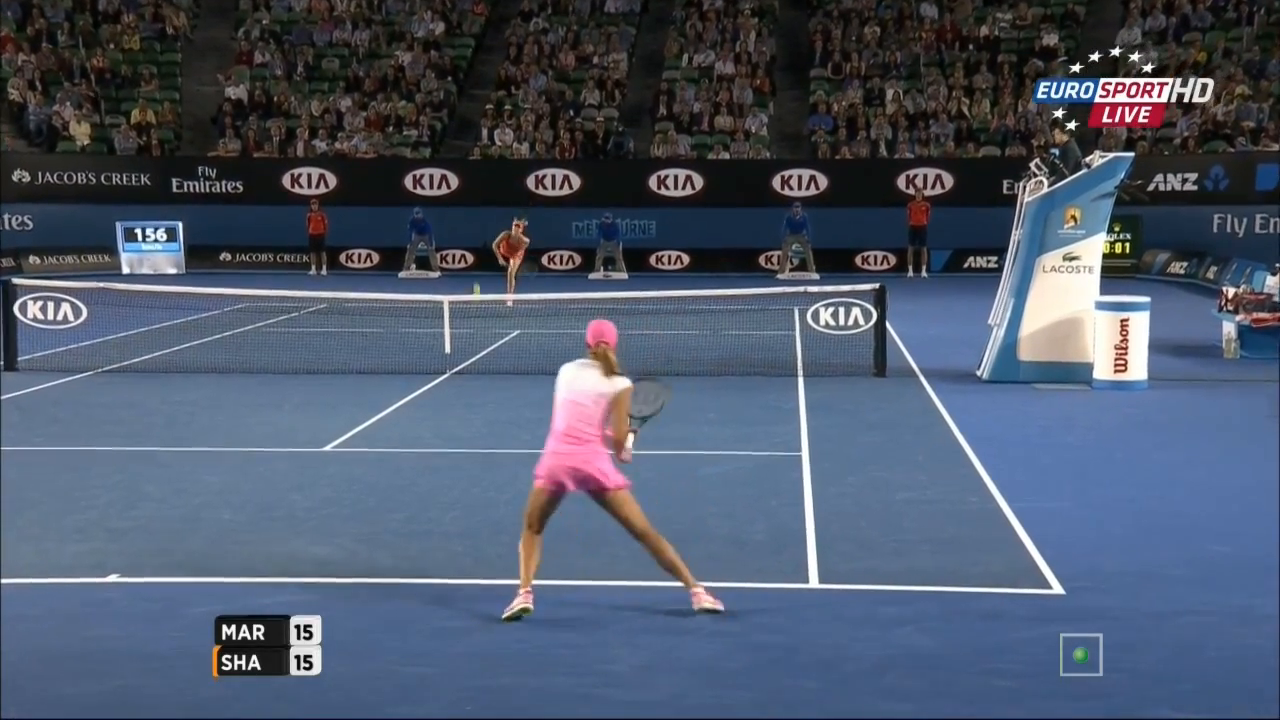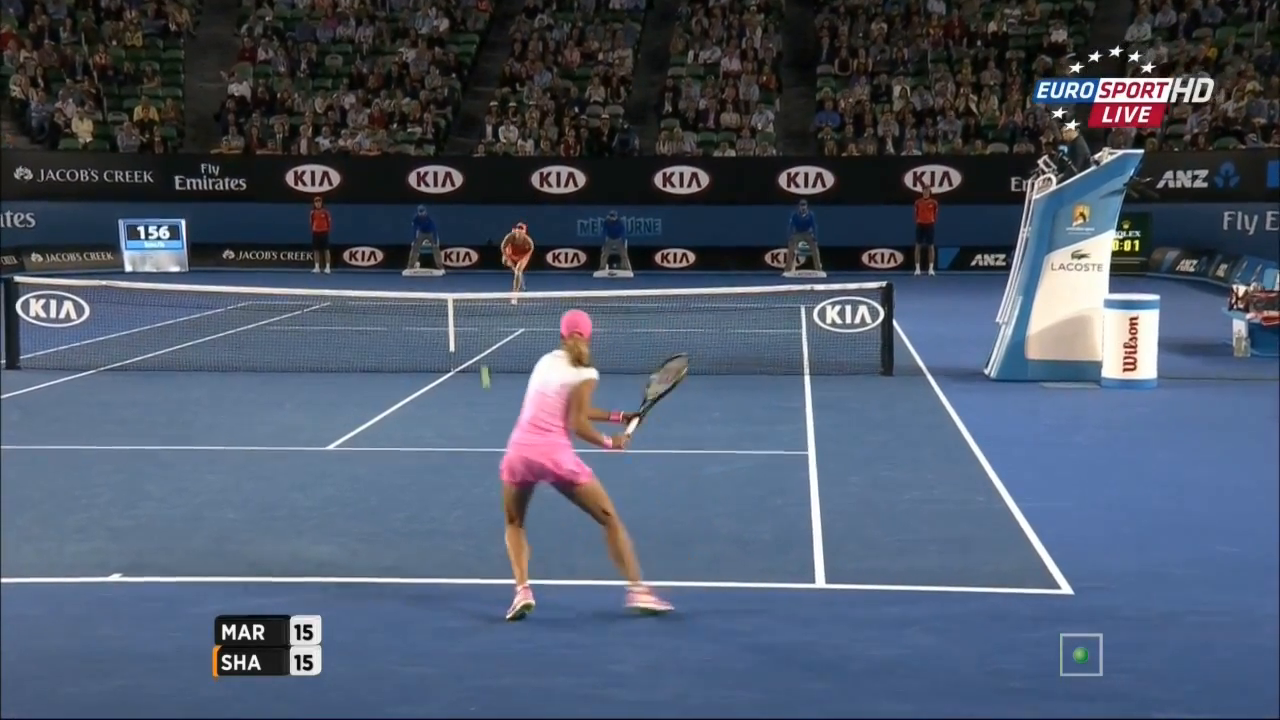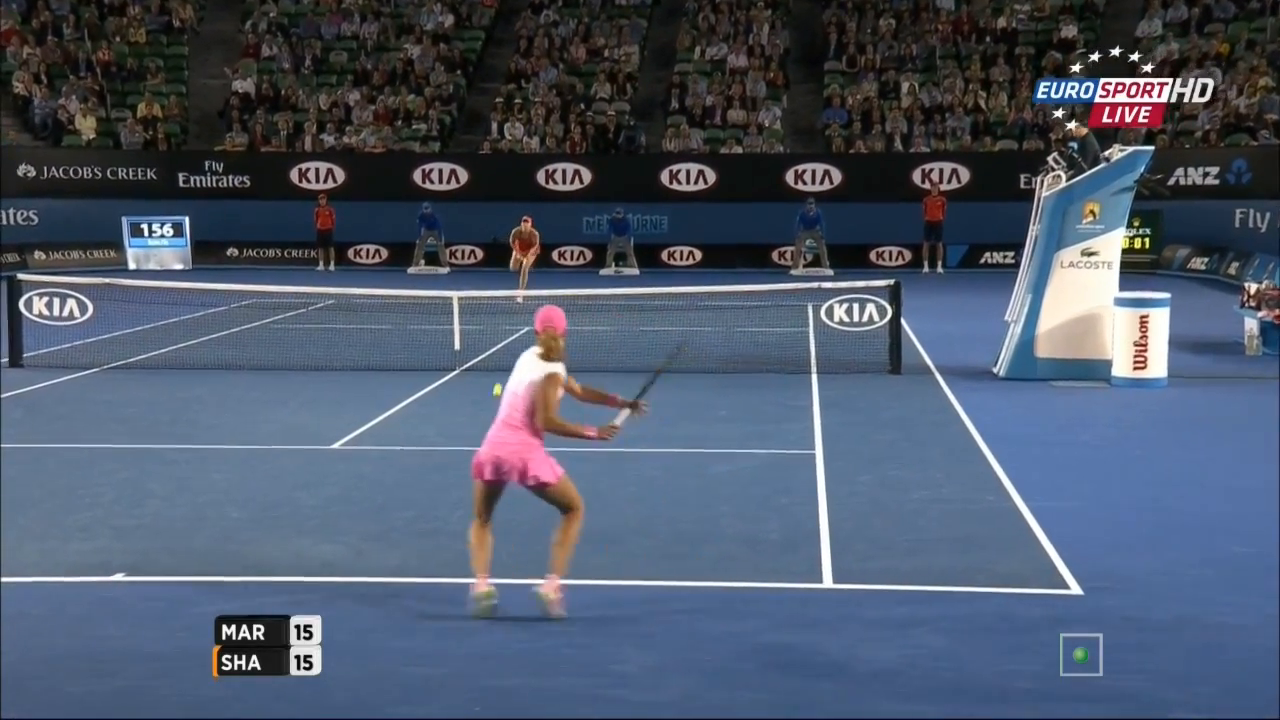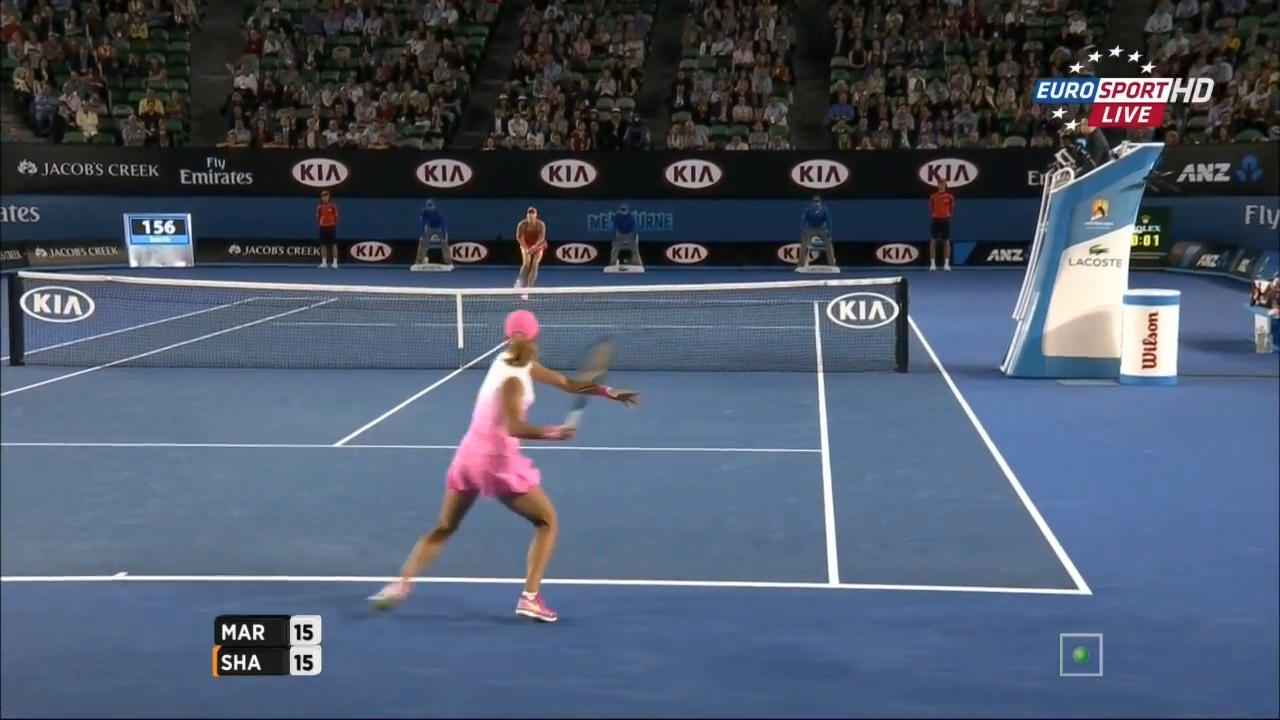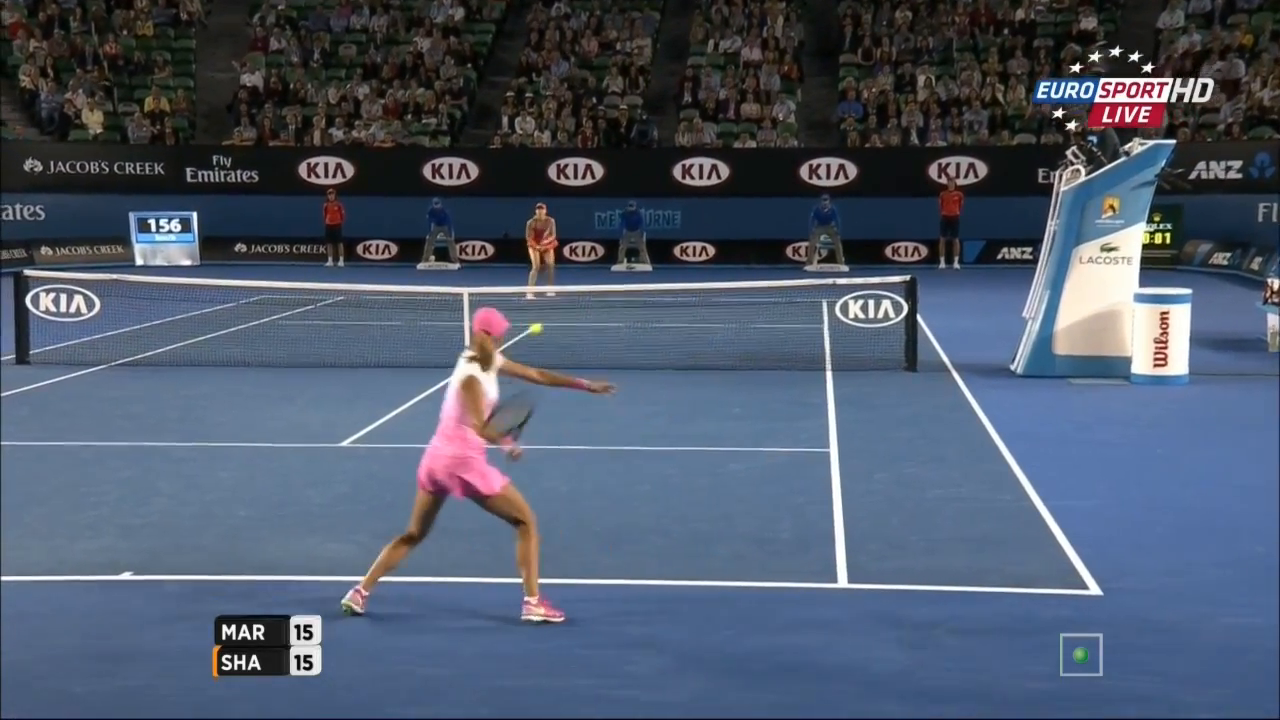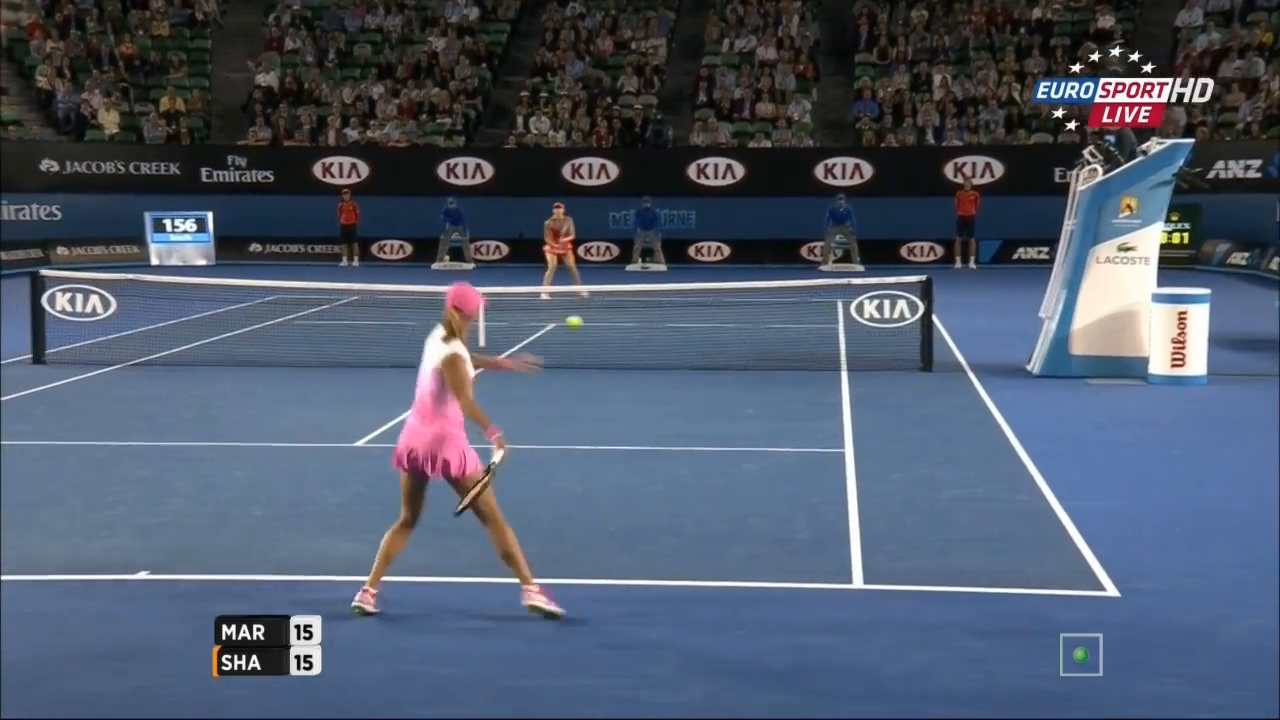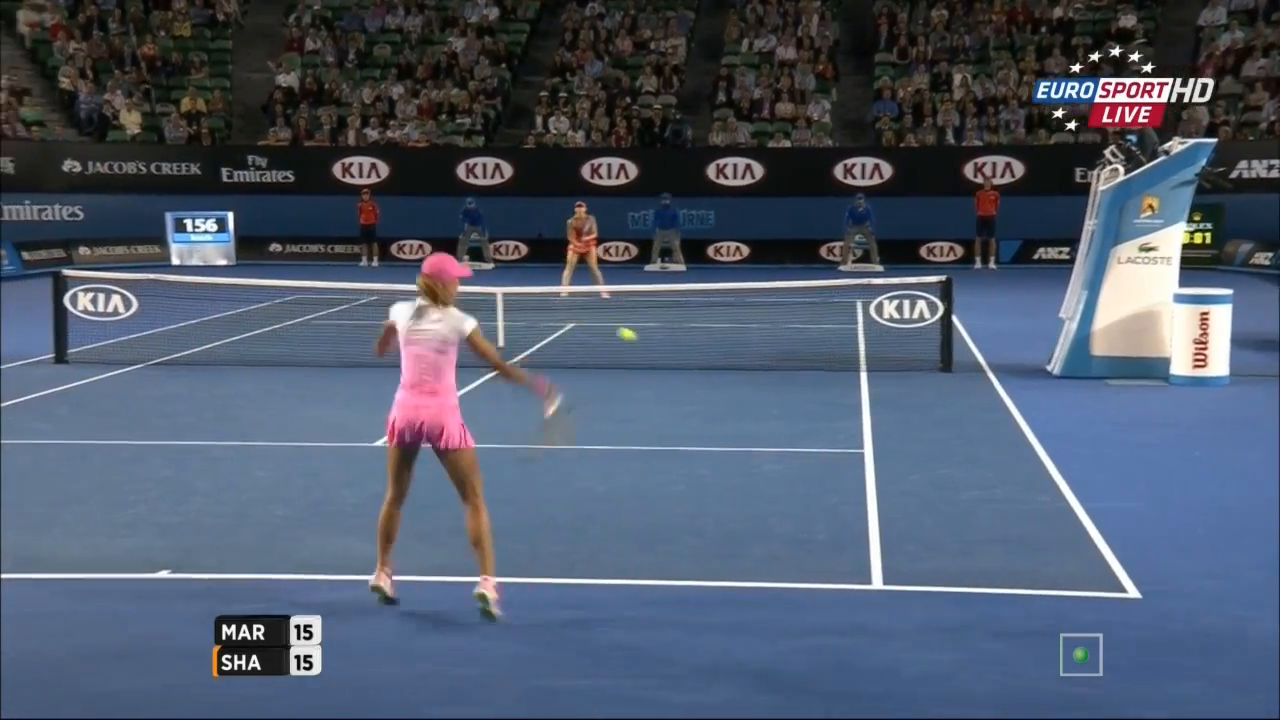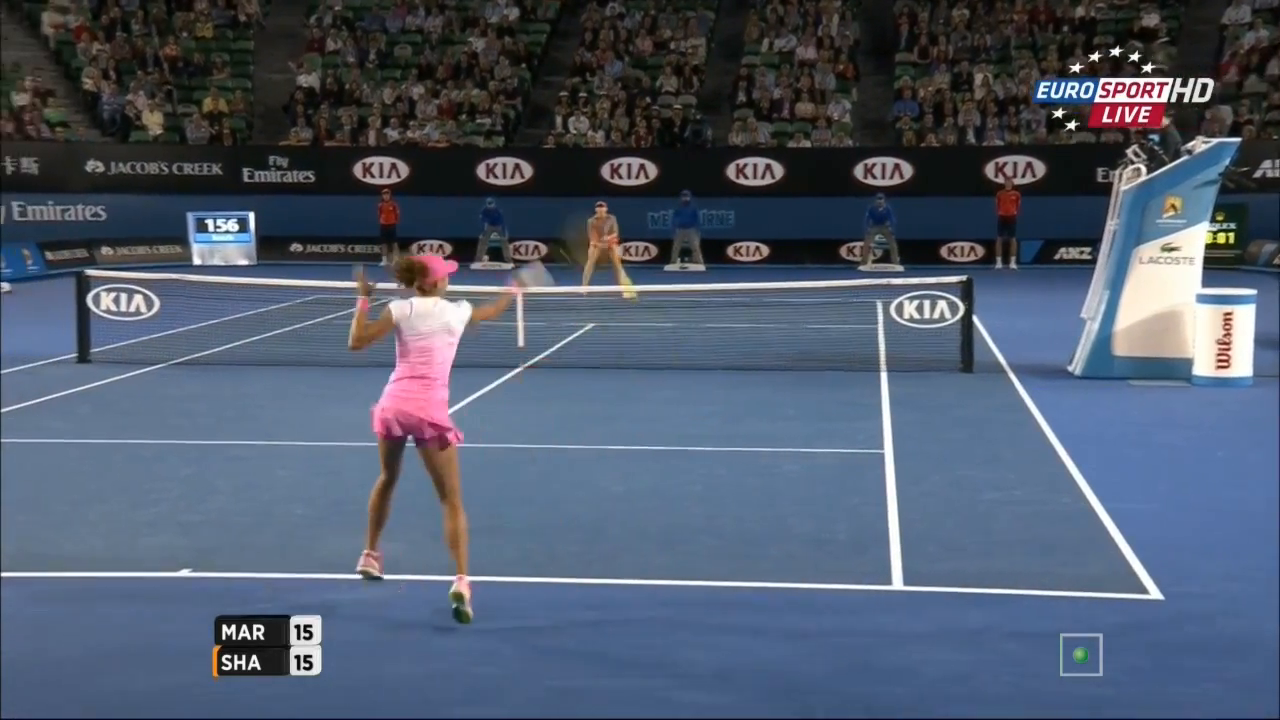
dt=0.1s
person 1, frame 1
left shoulder: (566, 371)
right shoulder: (619, 383)
right elbow: (617, 434)
right wrist: (621, 452)
left hip: (555, 459)
right hip: (591, 463)
left knee: (531, 531)
right knee: (644, 532)
left ankle: (524, 594)
right ankle: (698, 592)
person 1, frame 2
left shoulder: (546, 360)
right shoulder: (585, 374)
right elbow: (576, 425)
left wrist: (615, 416)
right wrist: (607, 442)
left hip: (519, 451)
right hip: (554, 454)
left knee: (514, 525)
right knee: (609, 519)
left ankle: (523, 591)
right ankle: (638, 590)
person 1, frame 3
left shoulder: (530, 356)
right shoulder: (552, 369)
left elbow: (578, 391)
right elbow: (545, 421)
left wrist: (623, 402)
right wrist: (588, 433)
left hip: (493, 450)
right hip: (526, 454)
left knee: (481, 521)
right knee: (574, 511)
left ankle: (482, 583)
right ankle: (552, 584)
person 1, frame 4
left shoulder: (515, 362)
right shoulder: (512, 375)
left elbow: (563, 381)
right elbow: (512, 427)
left wrist: (611, 392)
right wrist: (551, 434)
left hip: (467, 458)
right hip: (497, 463)
left knee: (443, 531)
right knee: (547, 523)
left ankle: (400, 585)
right ankle: (530, 599)
person 1, frame 5
left shoulder: (488, 360)
right shoulder: (472, 374)
left elbow: (536, 375)
right elbow: (474, 424)
left wrist: (585, 385)
right wrist: (505, 444)
left hip: (435, 460)
right hip: (464, 464)
left knee: (412, 536)
right knee: (526, 524)
left ankle: (360, 593)
right ankle: (533, 602)
person 1, frame 6
left shoulder: (443, 335)
right shoulder: (454, 350)
right elbow: (464, 399)
left wrist: (506, 363)
right wrist: (492, 430)
left hip: (412, 439)
right hip: (444, 441)
left knee: (407, 521)
right knee: (493, 519)
left ankle: (369, 591)
right ankle: (531, 590)
person 1, frame 7
left shoulder: (401, 312)
right shoulder: (458, 321)
left elbow: (381, 351)
right elbow: (498, 365)
right wrist: (536, 385)
left hip: (405, 411)
right hip: (441, 416)
left knee: (396, 496)
right knee: (474, 502)
left ankle: (382, 574)
right ankle: (487, 582)
person 1, frame 8
left shoulder: (398, 309)
right shoulder: (458, 310)
left elbow: (355, 344)
right elbow: (494, 310)
left wrist: (363, 300)
right wrist: (514, 288)
left hip: (394, 402)
right hip: (430, 410)
left knee: (387, 481)
right knee: (451, 502)
left ankle: (370, 555)
right ankle: (461, 583)
